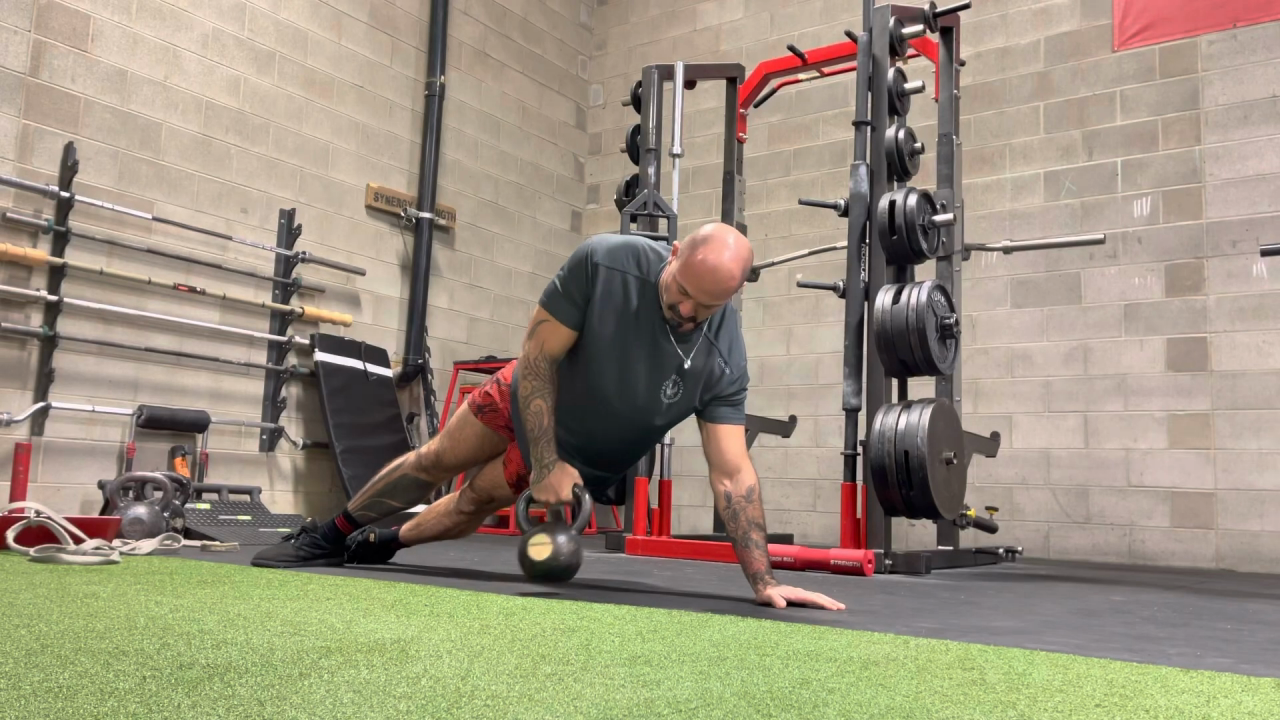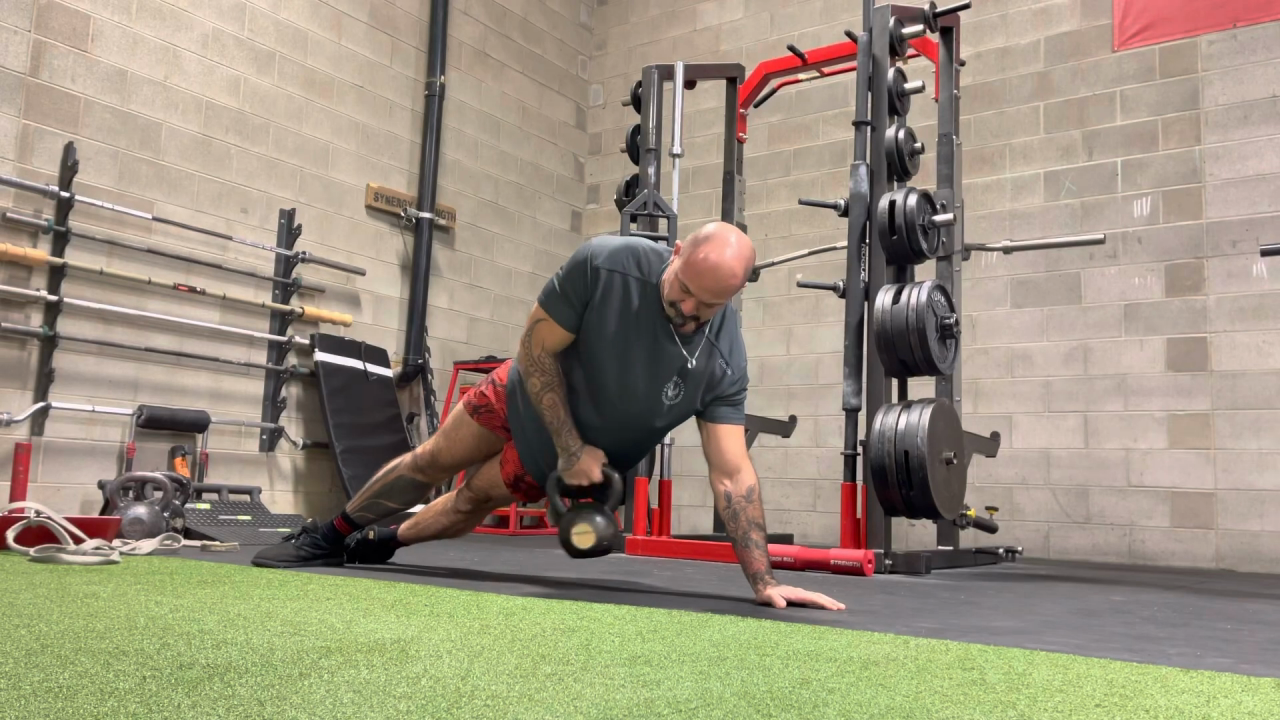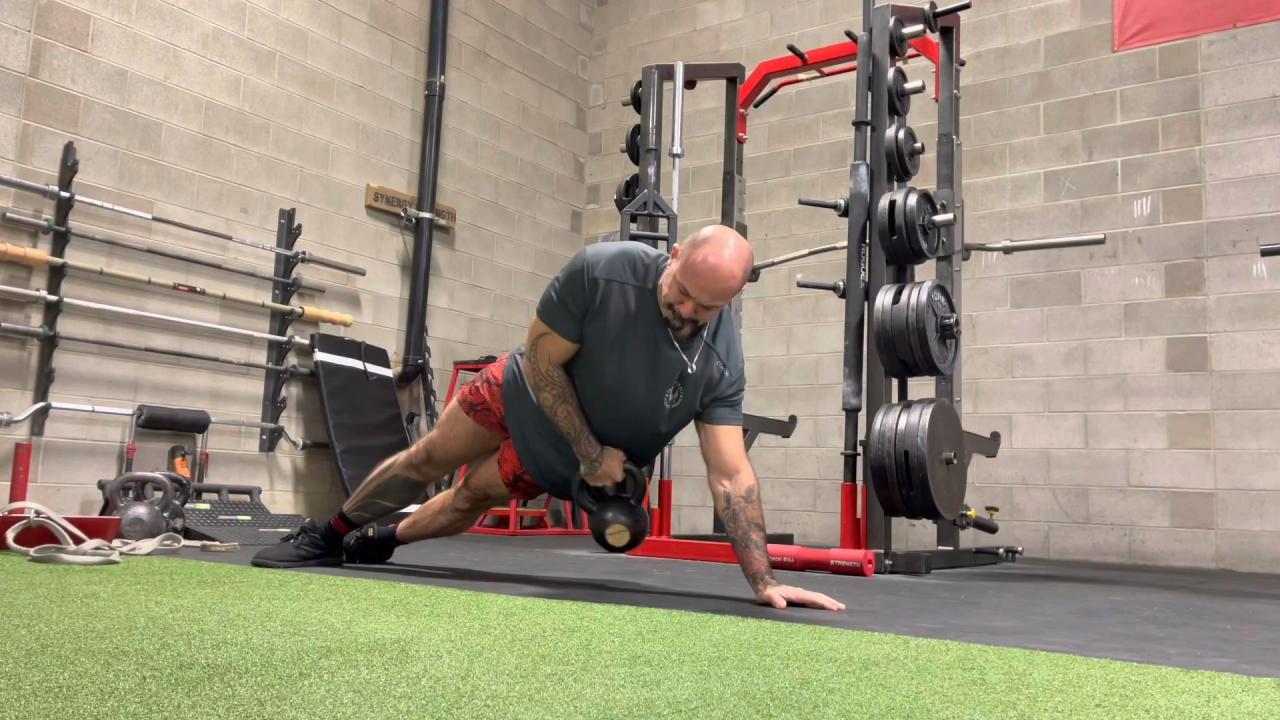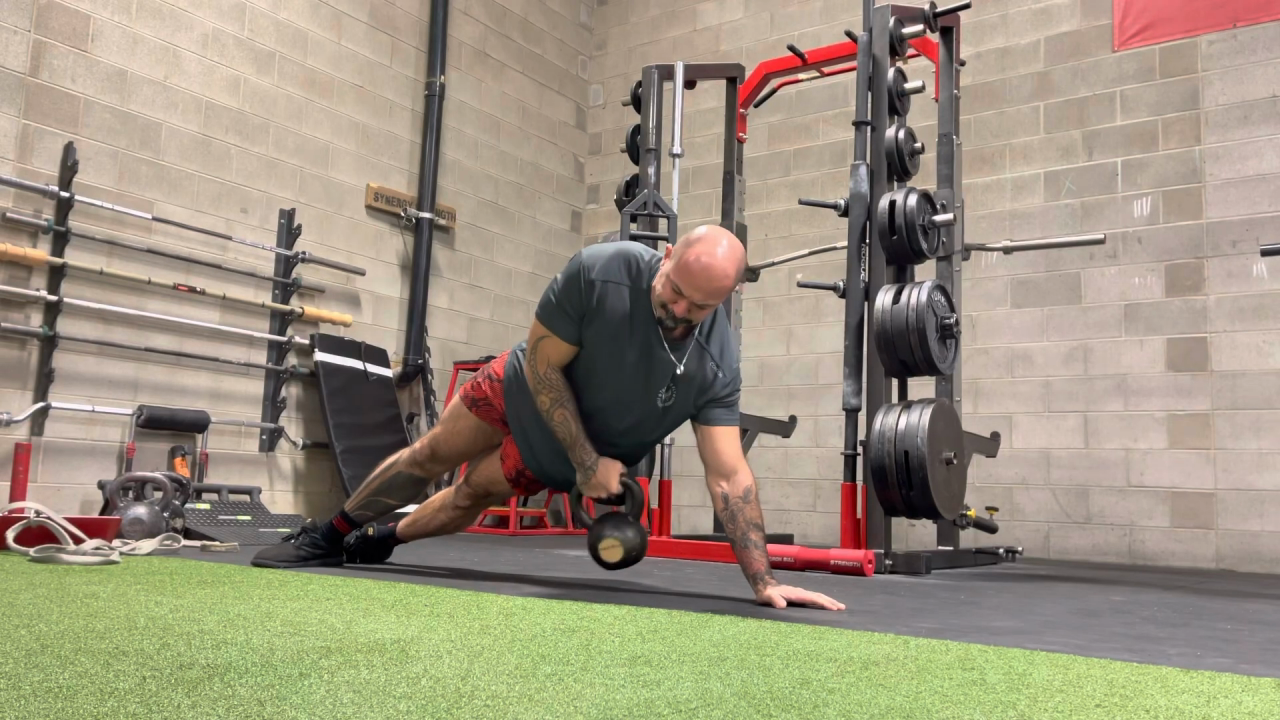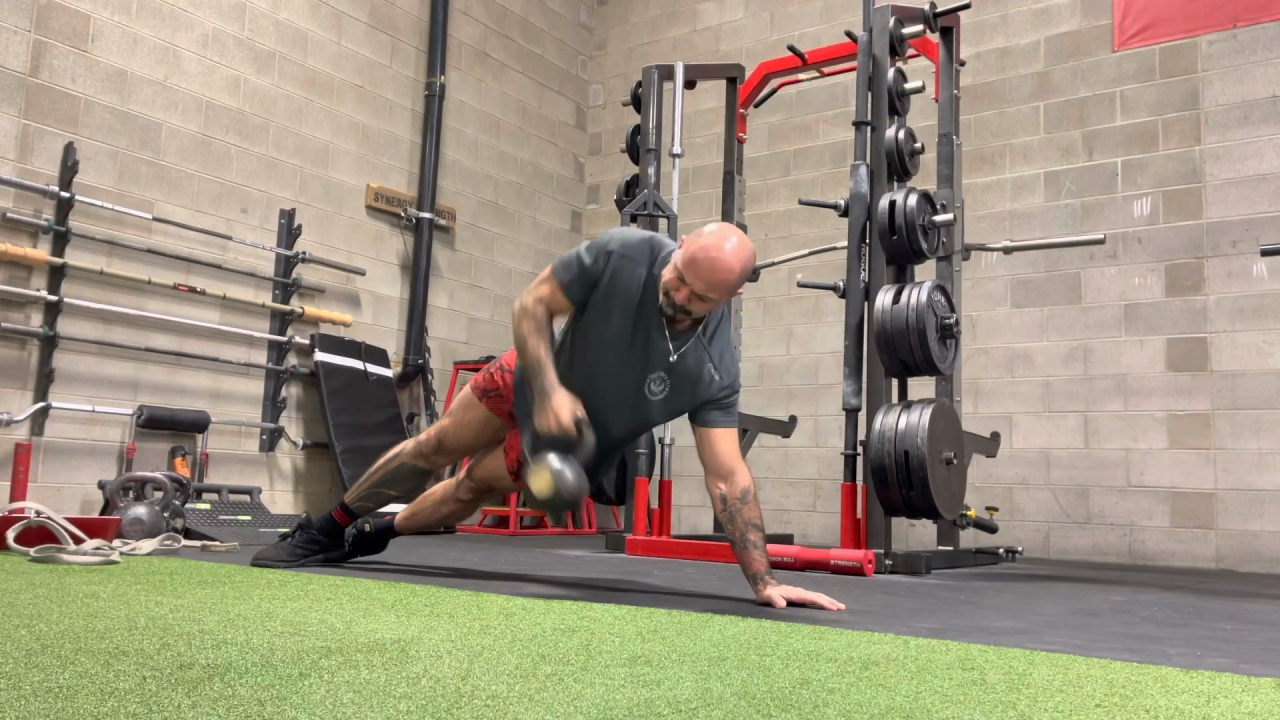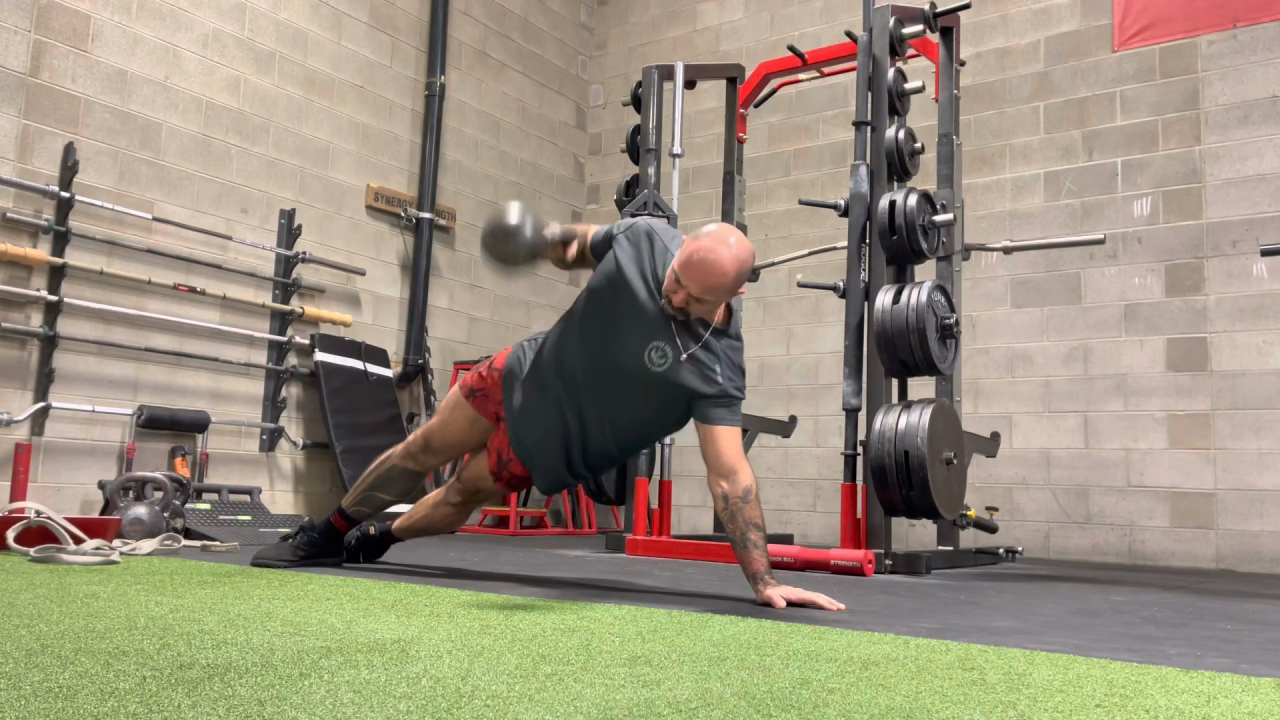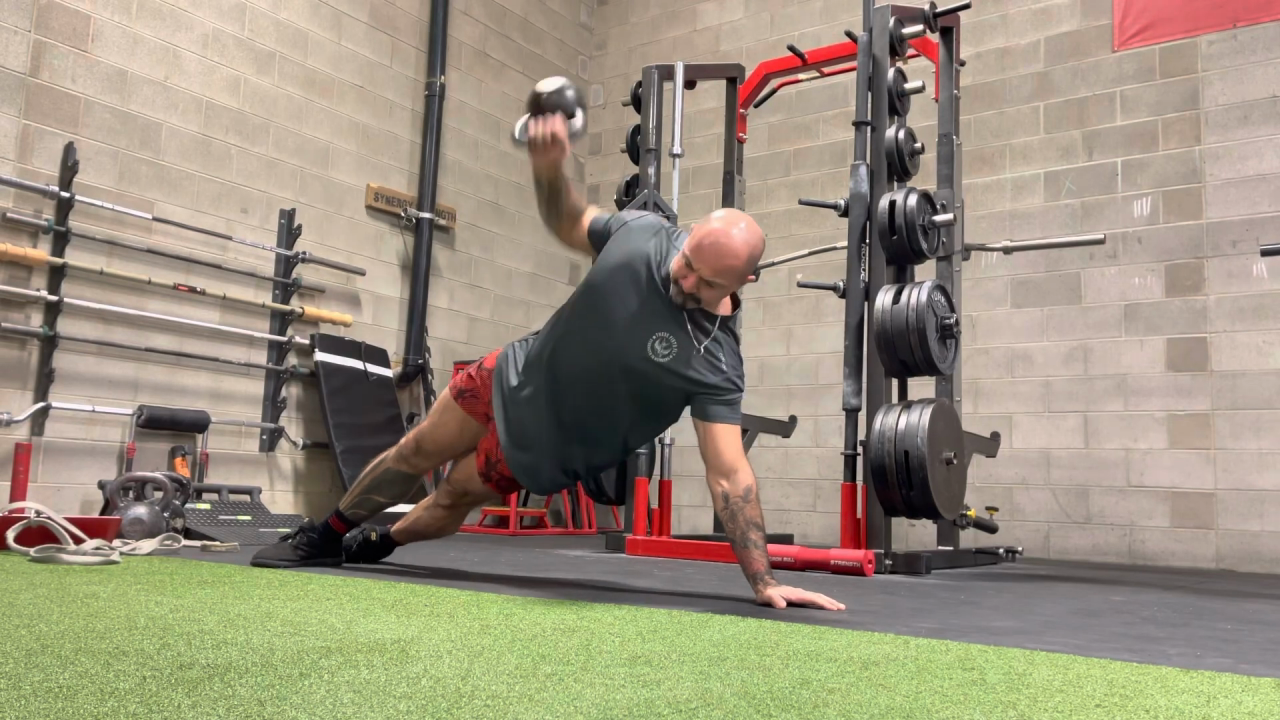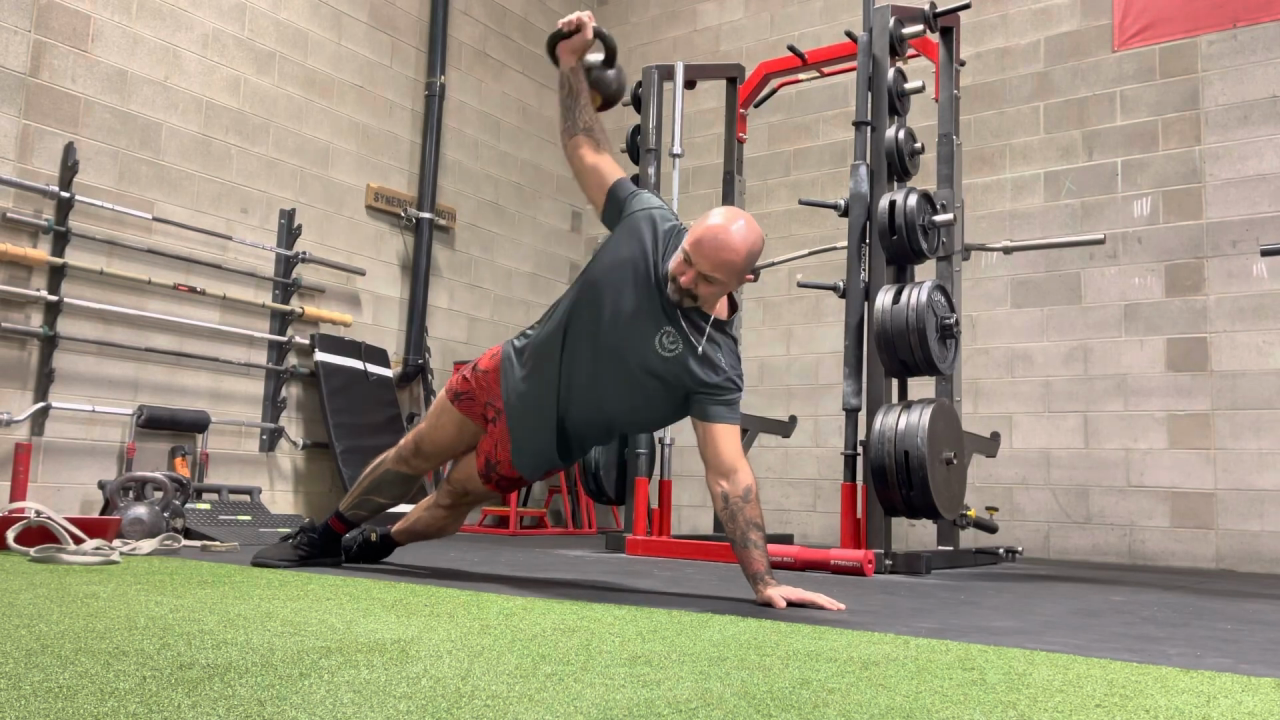
dt=0.2s
person 1, frame 1
left shoulder: (723, 359)
right shoulder: (604, 261)
left elbow: (731, 473)
right elbow: (538, 355)
left wrist: (763, 579)
right wrist: (548, 464)
left hip: (589, 452)
right hip: (528, 398)
left knee: (478, 500)
right knee: (435, 463)
left ankle: (380, 543)
right ankle: (332, 535)
person 1, frame 2
left shoulder: (723, 360)
right shoulder: (603, 263)
left elbow: (731, 474)
right elbow: (536, 348)
left wrist: (764, 581)
right wrist: (571, 450)
right hip: (526, 397)
left knee: (474, 500)
right knee: (430, 464)
left ankle: (378, 543)
right ankle: (329, 536)
person 1, frame 3
left shoulder: (720, 362)
right shoulder: (600, 270)
left elbow: (730, 473)
right elbow: (541, 362)
left wrist: (763, 580)
right wrist: (591, 454)
right hip: (521, 392)
left knee: (472, 498)
right knee: (426, 461)
left ankle: (376, 542)
right ankle: (329, 535)
person 1, frame 4
left shoulder: (714, 365)
right shoulder: (600, 271)
left elbow: (728, 474)
right elbow: (544, 365)
left wrist: (762, 579)
right wrist: (587, 463)
left hip: (549, 449)
right hip: (520, 387)
left knee: (474, 494)
right knee: (429, 456)
left ankle: (376, 542)
right ankle: (331, 535)
person 1, frame 5
left shoulder: (713, 367)
right shoulder: (630, 251)
left elbow: (727, 475)
right elbow: (532, 306)
left wrist: (763, 580)
right wrist: (549, 392)
left hip: (578, 436)
right hip: (528, 378)
left knee: (474, 486)
right knee: (433, 448)
left ankle: (373, 534)
right ankle: (327, 529)
person 1, frame 6
left shoulder: (717, 369)
right shoulder: (649, 237)
left elbow: (730, 476)
right elbow: (583, 246)
left wrist: (764, 581)
right wrist: (560, 240)
left hip: (551, 439)
right hip: (525, 376)
left knee: (464, 492)
right knee: (422, 449)
left ankle: (374, 540)
right ankle: (328, 532)
person 1, frame 7
left shoulder: (716, 366)
right shoulder: (646, 232)
left elbow: (729, 475)
right elbow: (567, 225)
left wrist: (763, 578)
right wrist: (548, 168)
left hip: (540, 446)
right hip: (515, 378)
left knee: (454, 499)
right knee: (416, 452)
left ankle: (373, 544)
right ankle: (327, 535)
person 1, frame 8
left shoulder: (713, 362)
right shoulder: (650, 224)
left elbow: (728, 475)
right elbow: (585, 149)
left wrist: (764, 582)
right wrist: (572, 66)
left hip: (535, 436)
right hip: (511, 373)
left knee: (456, 497)
right knee: (416, 455)
left ankle: (370, 547)
right ankle: (326, 537)
